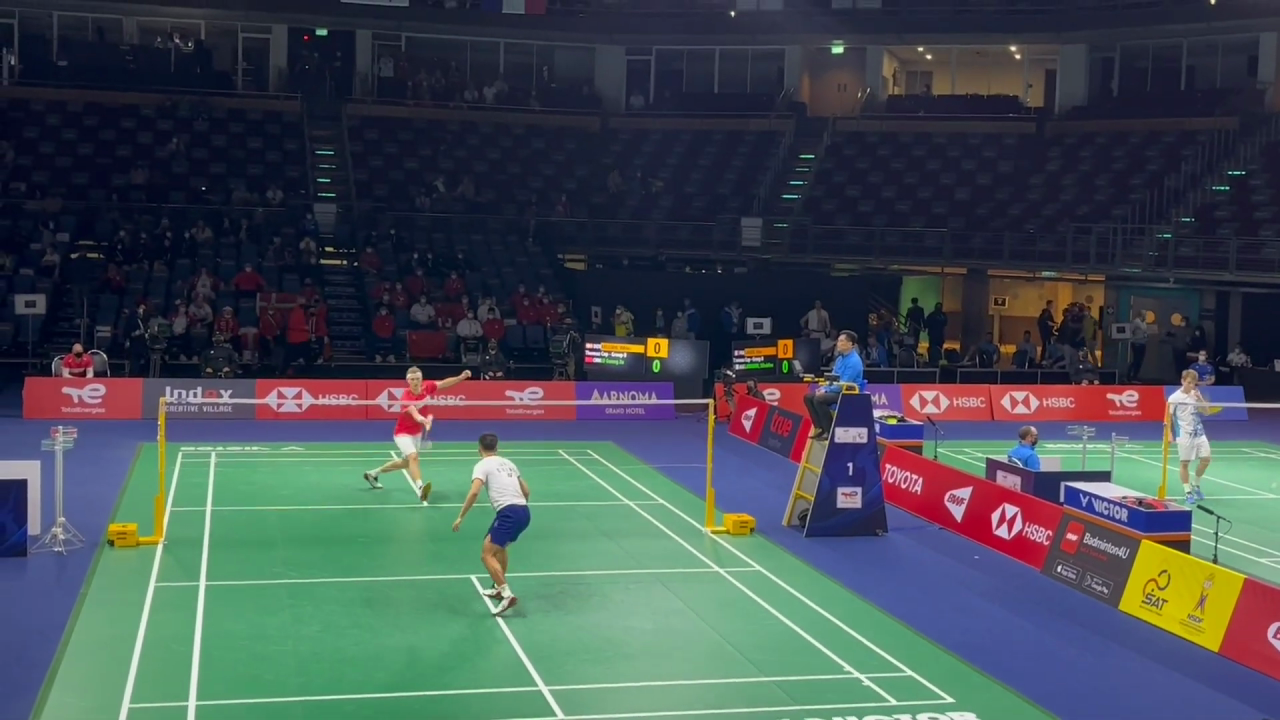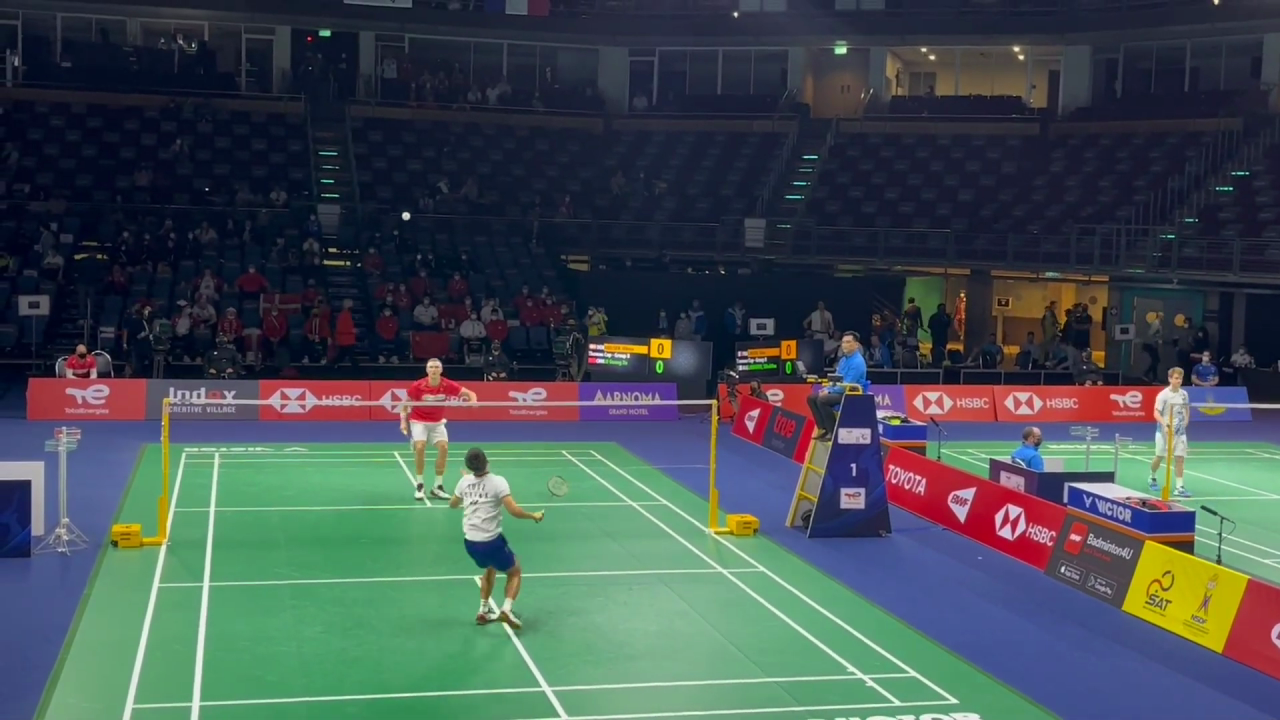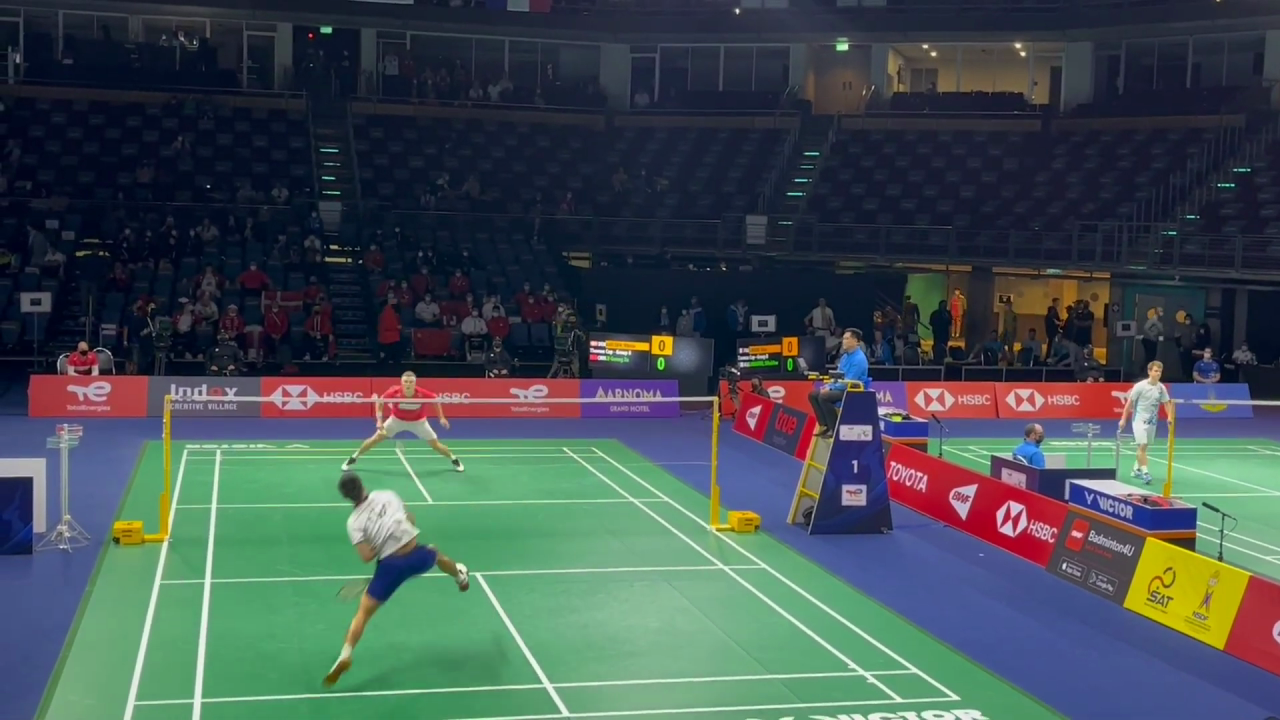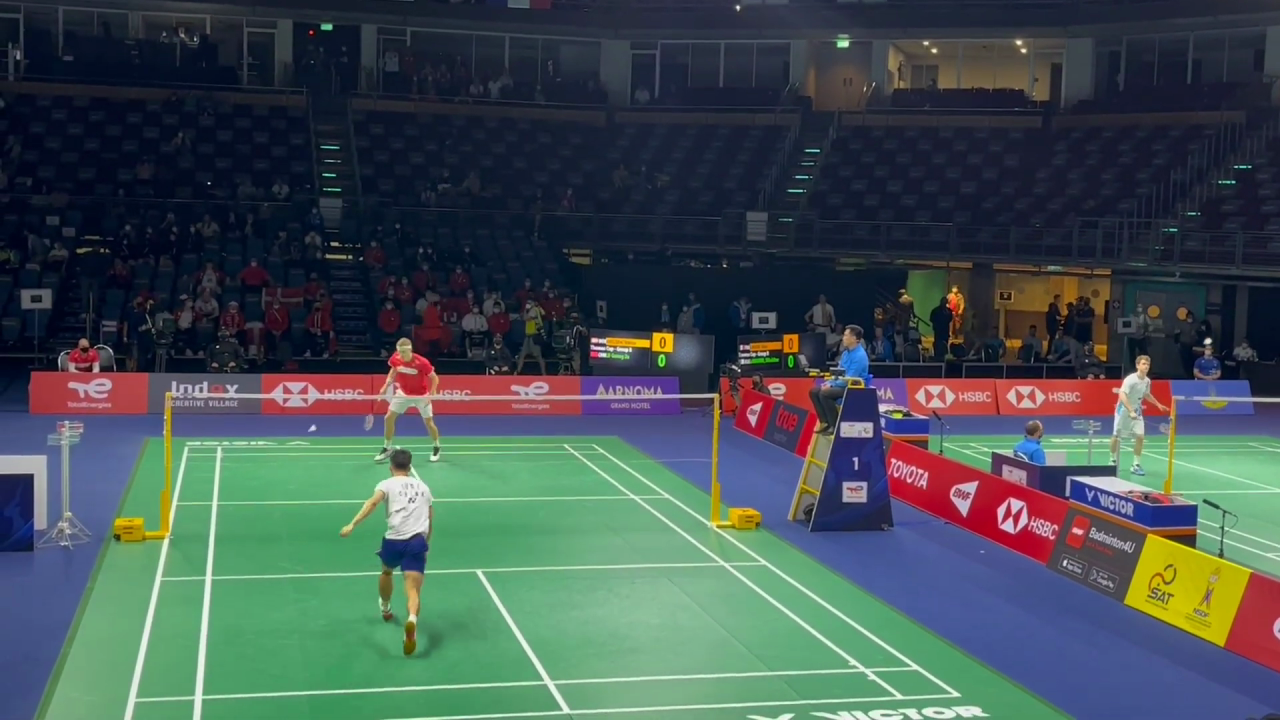
dt=0.7s
person 1, frame 1
left shoulder: (482, 465)
right shoulder: (508, 463)
left elbow: (474, 492)
right elbow: (526, 491)
left wrist: (461, 517)
left hip: (509, 513)
right hip: (524, 513)
left knee: (488, 554)
right knee: (500, 547)
left ankle: (507, 596)
right ankle: (499, 588)
person 1, frame 2
left shoulder: (464, 482)
right shoulder: (497, 482)
left elbow: (453, 505)
right elbow: (514, 511)
right wrist: (534, 516)
left hip: (471, 543)
right hip: (492, 542)
left knee: (490, 569)
right knee: (515, 573)
left ankle: (484, 610)
right ankle: (507, 609)
person 1, frame 3
left shoulder: (354, 521)
right shoulder: (387, 496)
left elbow: (366, 556)
right elbow: (411, 520)
left hip: (391, 566)
right hip: (416, 556)
left knee: (363, 613)
right knee: (434, 554)
left ankle: (344, 659)
right ankle: (460, 575)
person 1, frame 4
left shoulder: (387, 484)
right shoulder: (423, 487)
left elbow: (373, 502)
right elbow: (430, 522)
left wrist: (352, 525)
right wrist: (425, 546)
left hip: (393, 542)
right hip: (417, 542)
left knee: (386, 570)
right knee: (412, 592)
left ankle: (385, 611)
right ankle: (411, 621)
